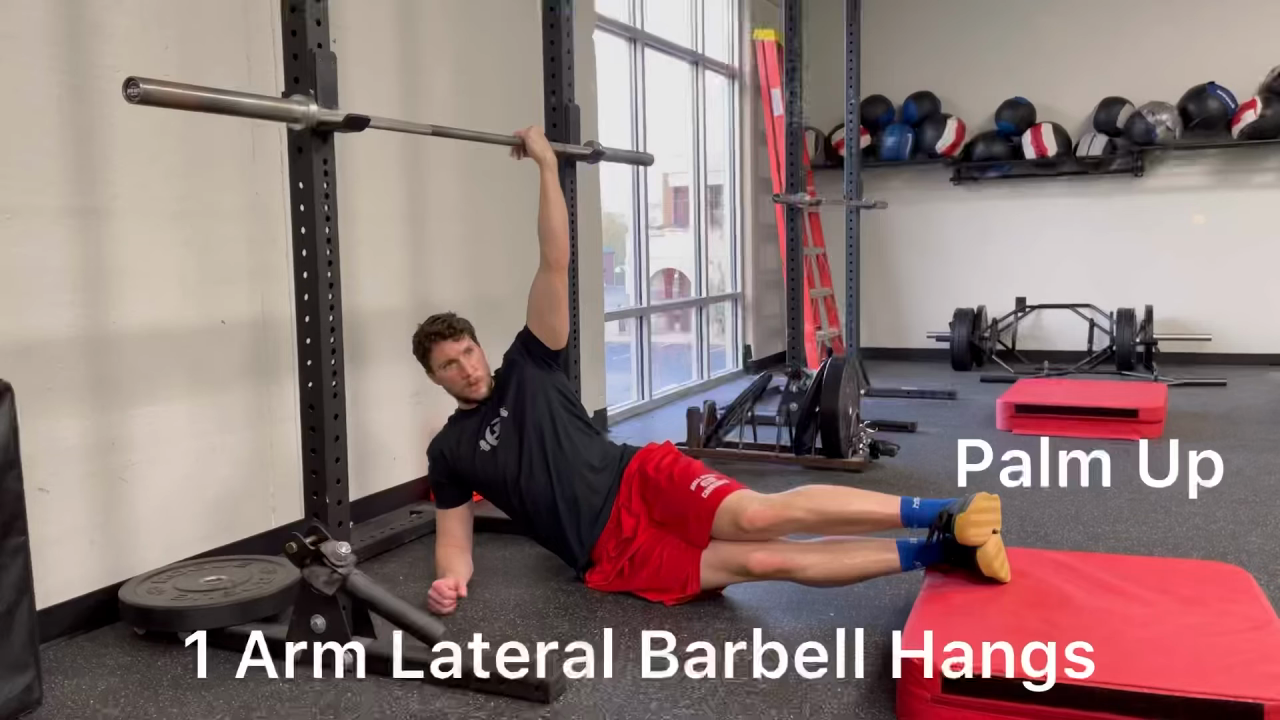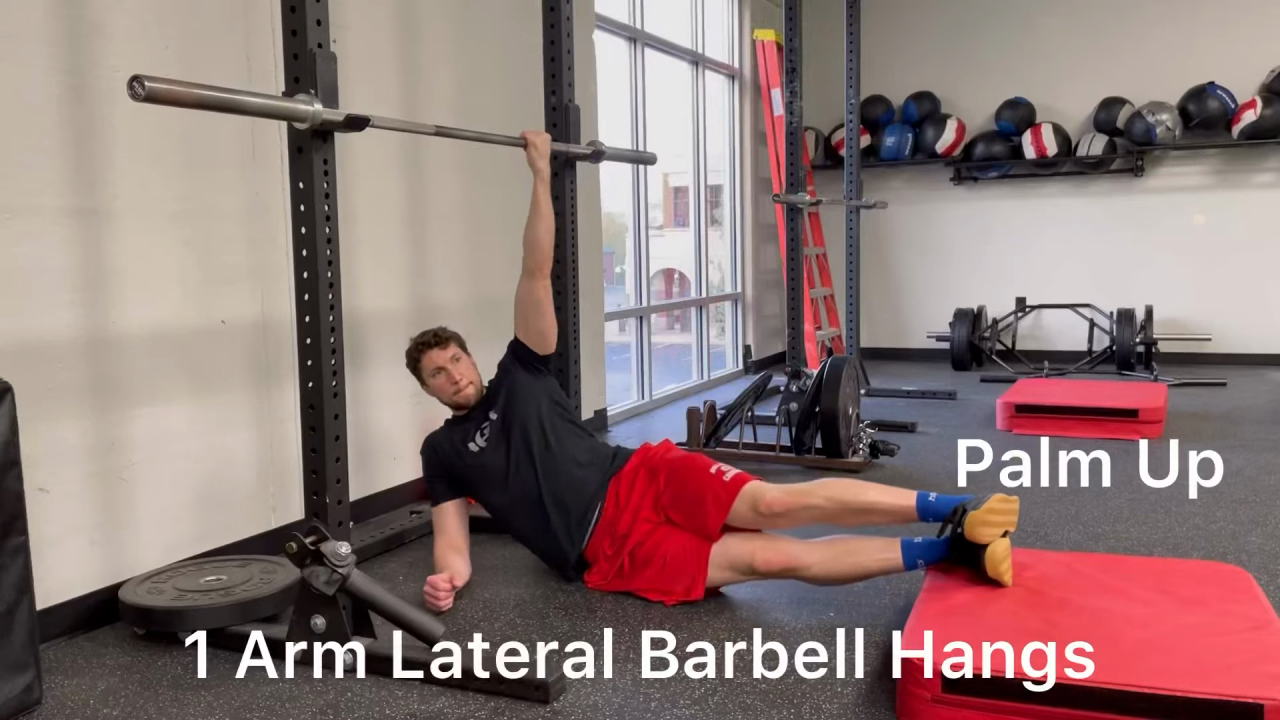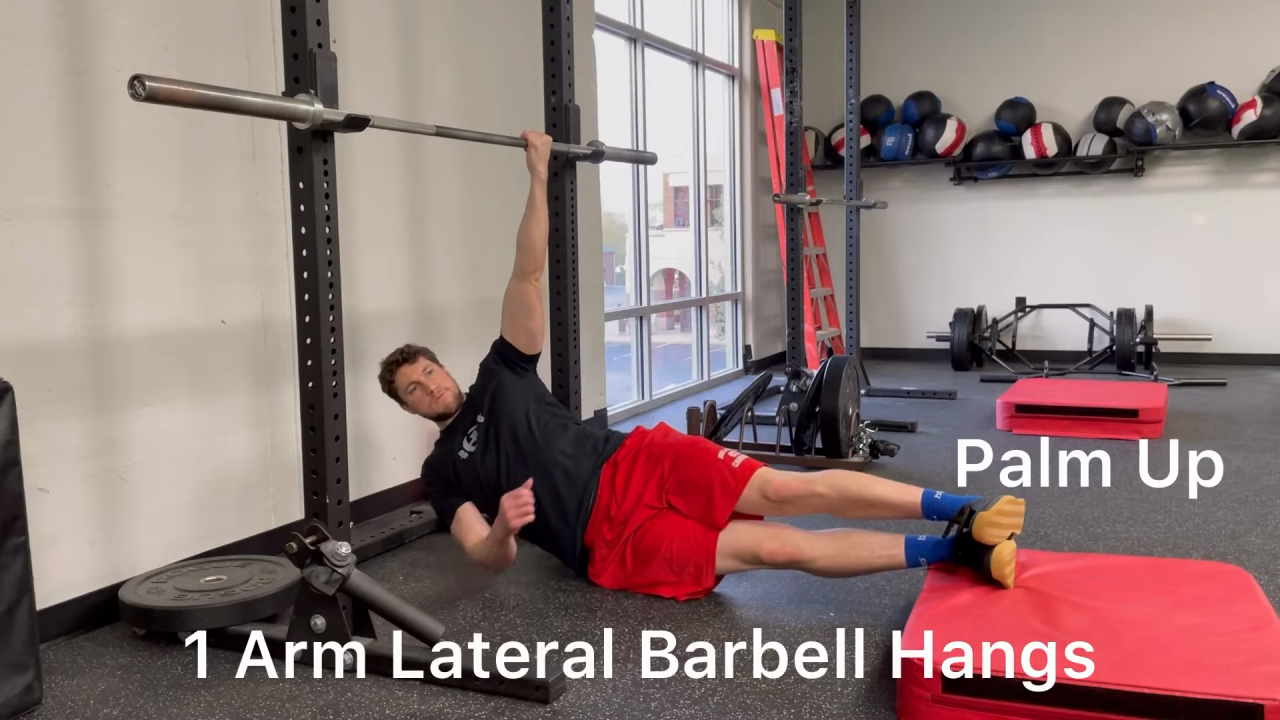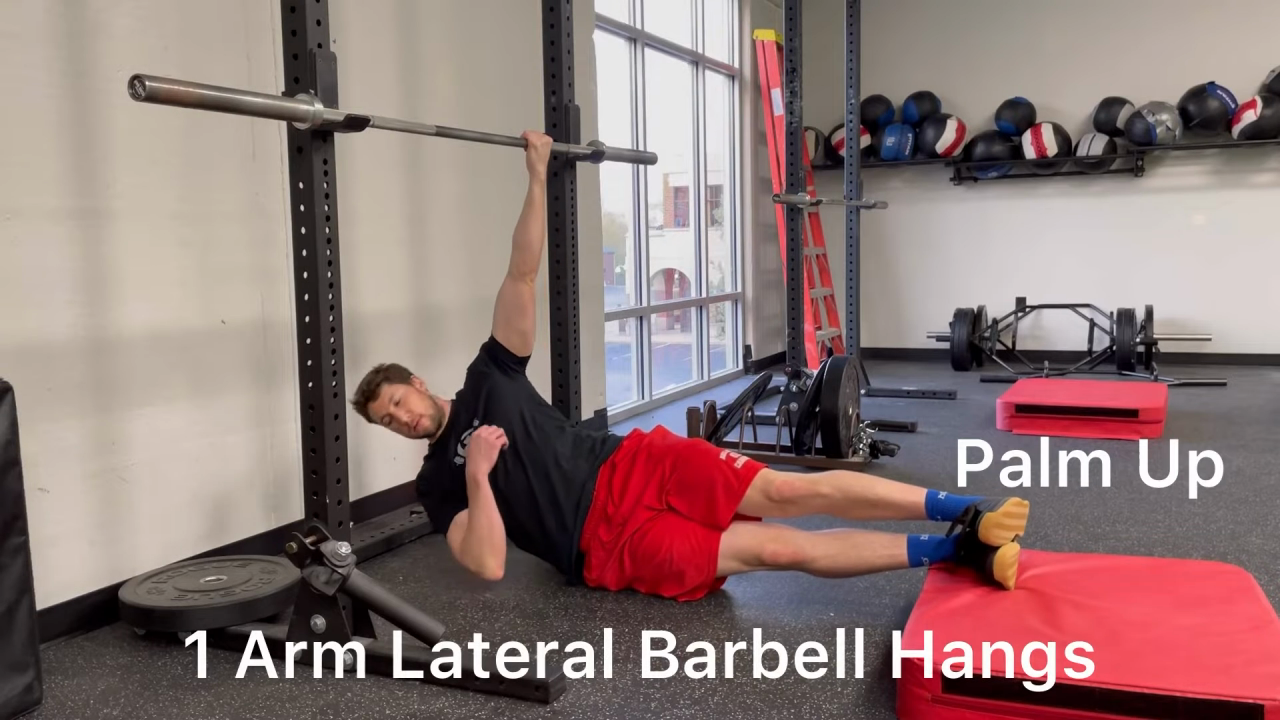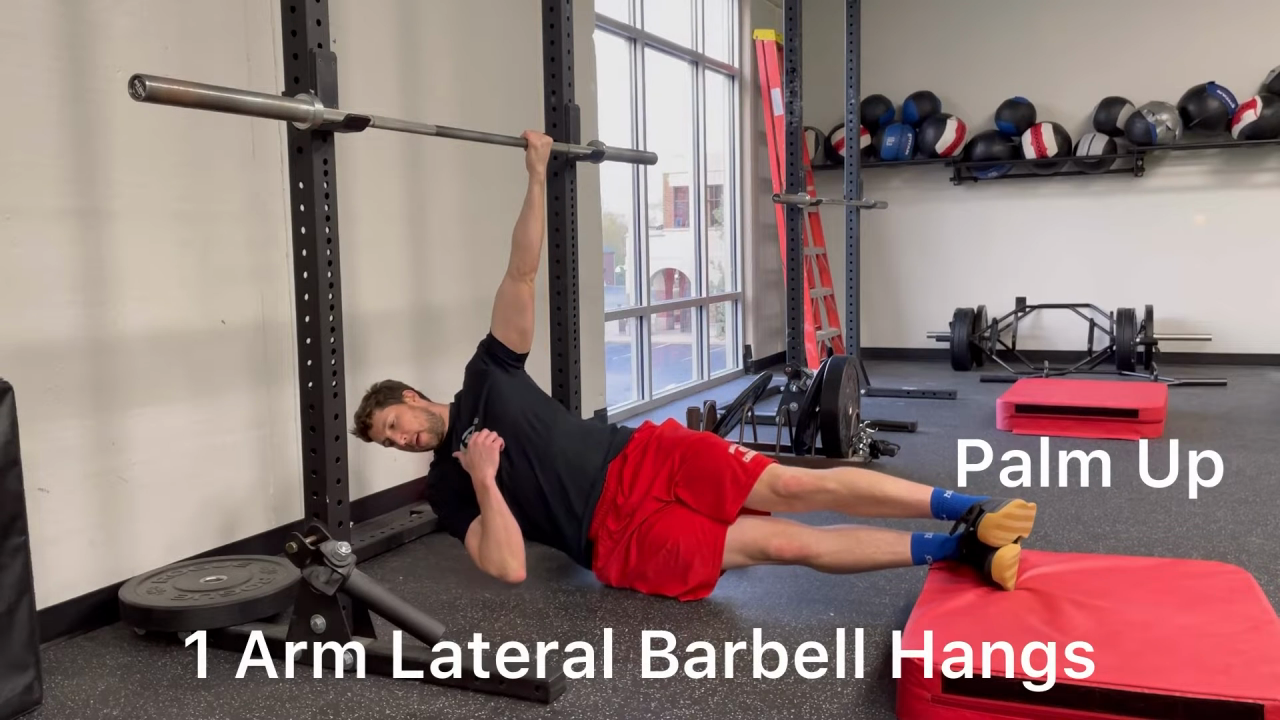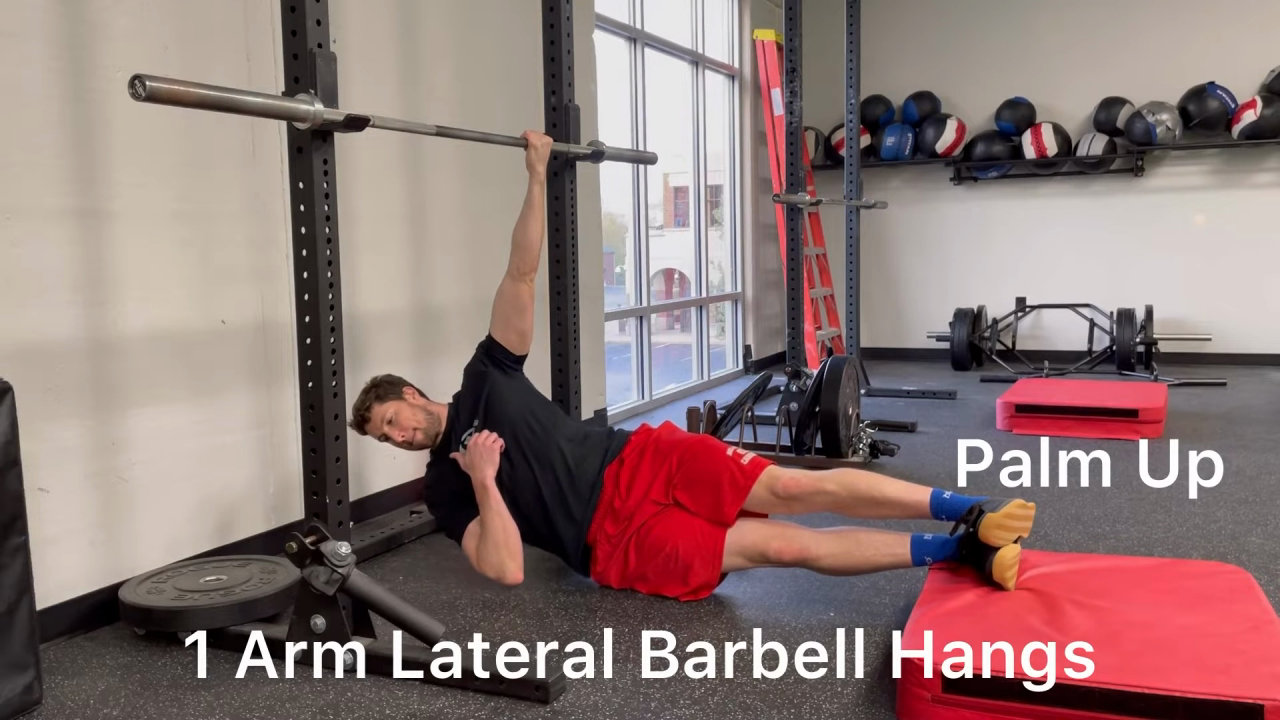
dt=0.7s
person 1, frame 1
left shoulder: (528, 365)
right shoulder: (450, 450)
left elbow: (556, 265)
right elbow: (454, 539)
left wrist: (547, 164)
right wrist: (450, 582)
left hip: (641, 481)
right hip: (612, 556)
left knee: (758, 516)
right knee: (765, 560)
left ankle: (944, 517)
right ankle: (940, 551)
person 1, frame 2
left shoulder: (520, 373)
right shoulder: (443, 450)
left elbow: (536, 273)
right elbow: (453, 543)
left wrist: (540, 173)
right wrist: (445, 579)
left hip: (638, 481)
right hip: (609, 554)
left knee: (773, 502)
right knee: (773, 557)
left ankle: (955, 512)
right ankle: (947, 551)
person 1, frame 3
left shoulder: (501, 374)
right shoulder: (443, 470)
left elbow: (528, 274)
right elbow: (492, 556)
left wrist: (538, 176)
right wrist: (504, 526)
left hip: (638, 465)
right hip: (613, 541)
left knee: (784, 490)
right knee: (777, 547)
left ankle: (963, 515)
right ankle: (951, 549)
person 1, frame 4
left shoulder: (490, 380)
right shoulder: (438, 482)
left elbow: (522, 275)
right elbow: (488, 564)
left wrist: (537, 175)
right wrist: (477, 474)
left hip: (635, 467)
right hip: (611, 544)
left knee: (785, 491)
right knee: (780, 547)
left ankle: (965, 515)
right ankle: (952, 549)
person 1, frame 5
left shoulder: (487, 375)
right shoulder: (447, 487)
left elbow: (521, 273)
right elbow: (510, 568)
left wrist: (537, 175)
right wrist: (483, 479)
left hip: (645, 459)
right hip: (621, 536)
left knee: (796, 484)
right knee: (787, 543)
left ankle: (971, 513)
right ankle: (954, 547)
person 1, frame 6
left shoulder: (486, 379)
right shoulder: (446, 487)
left elbow: (521, 274)
right elbow: (506, 570)
left wrist: (537, 174)
right wrist: (482, 479)
left hip: (641, 461)
right hip: (618, 540)
left knee: (793, 487)
right knee: (784, 544)
left ankle: (970, 514)
right ankle: (954, 549)
